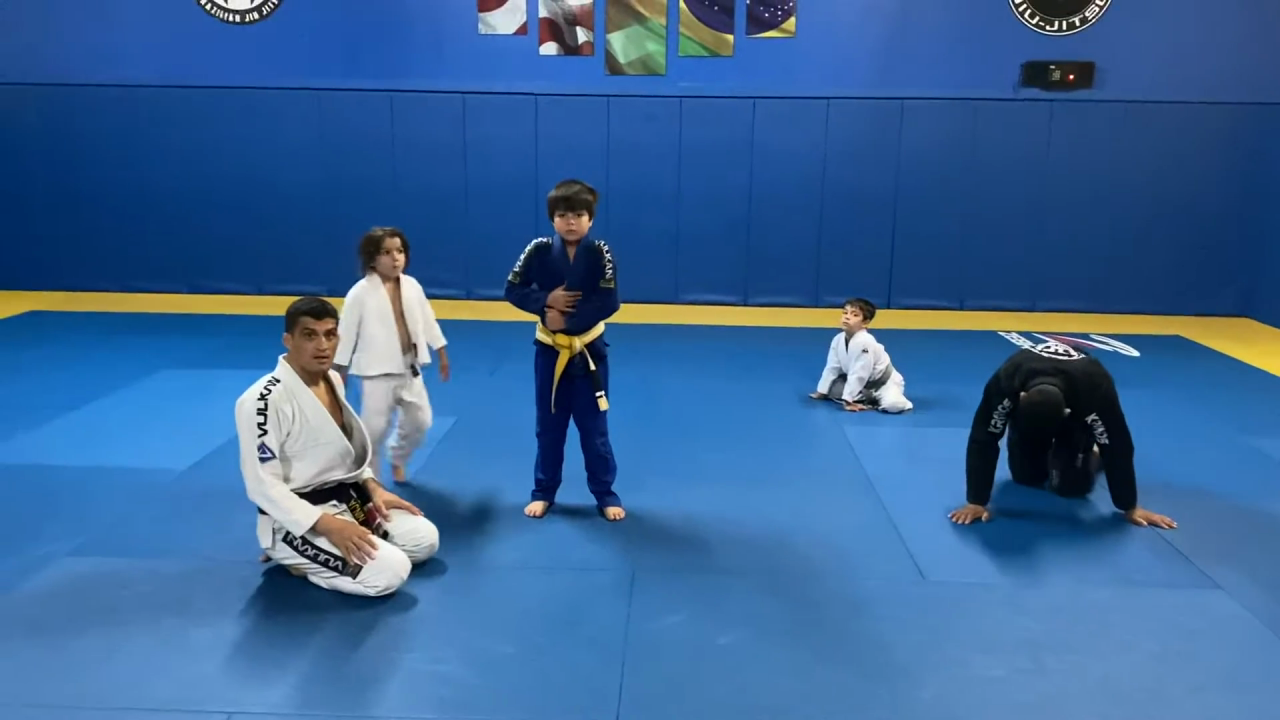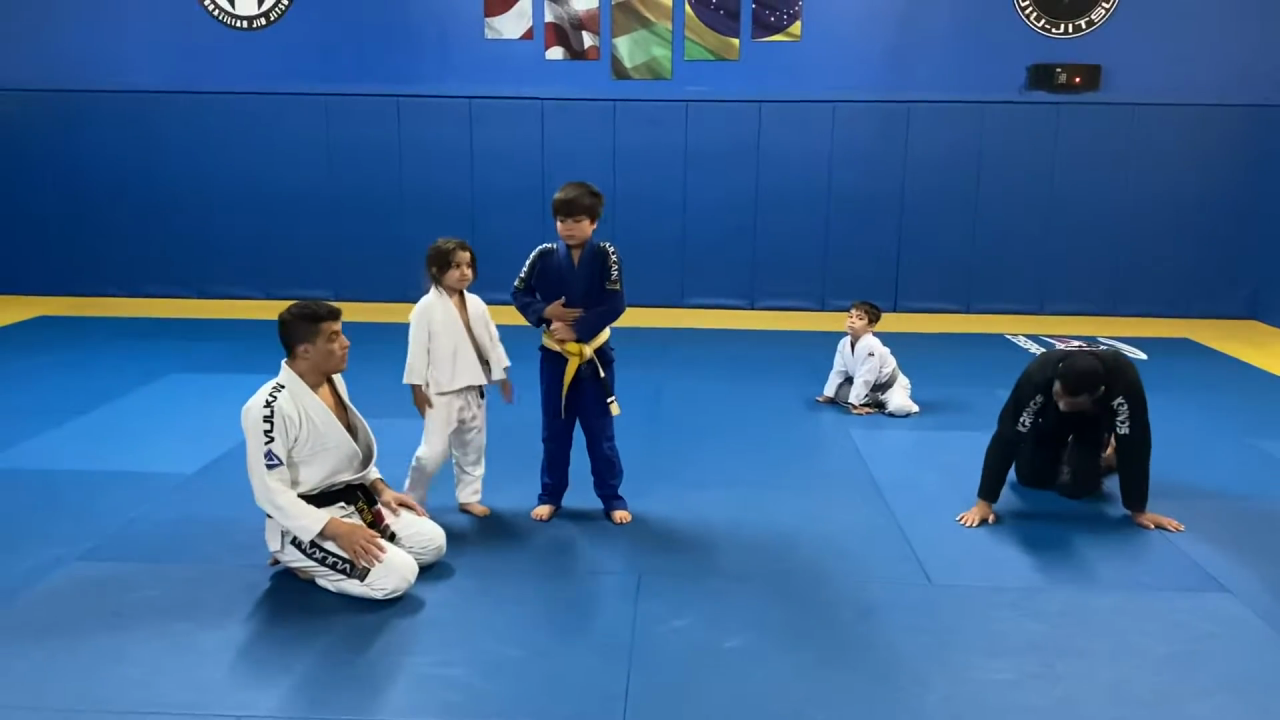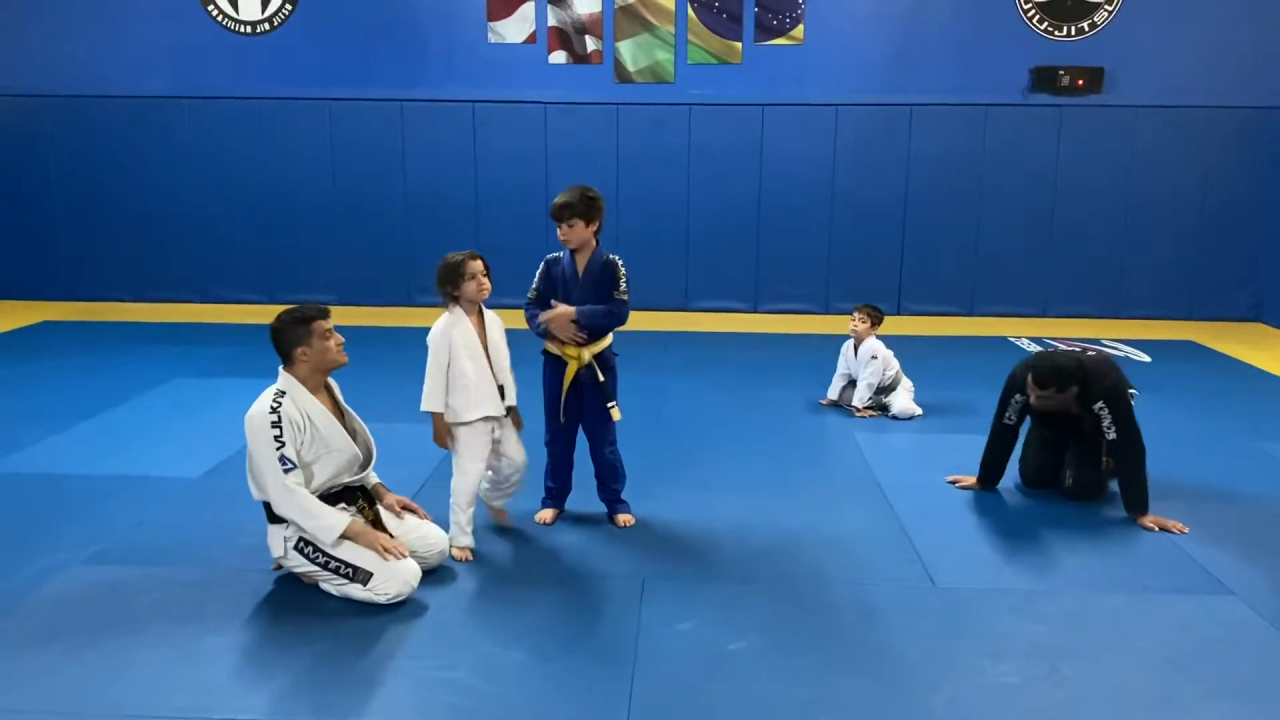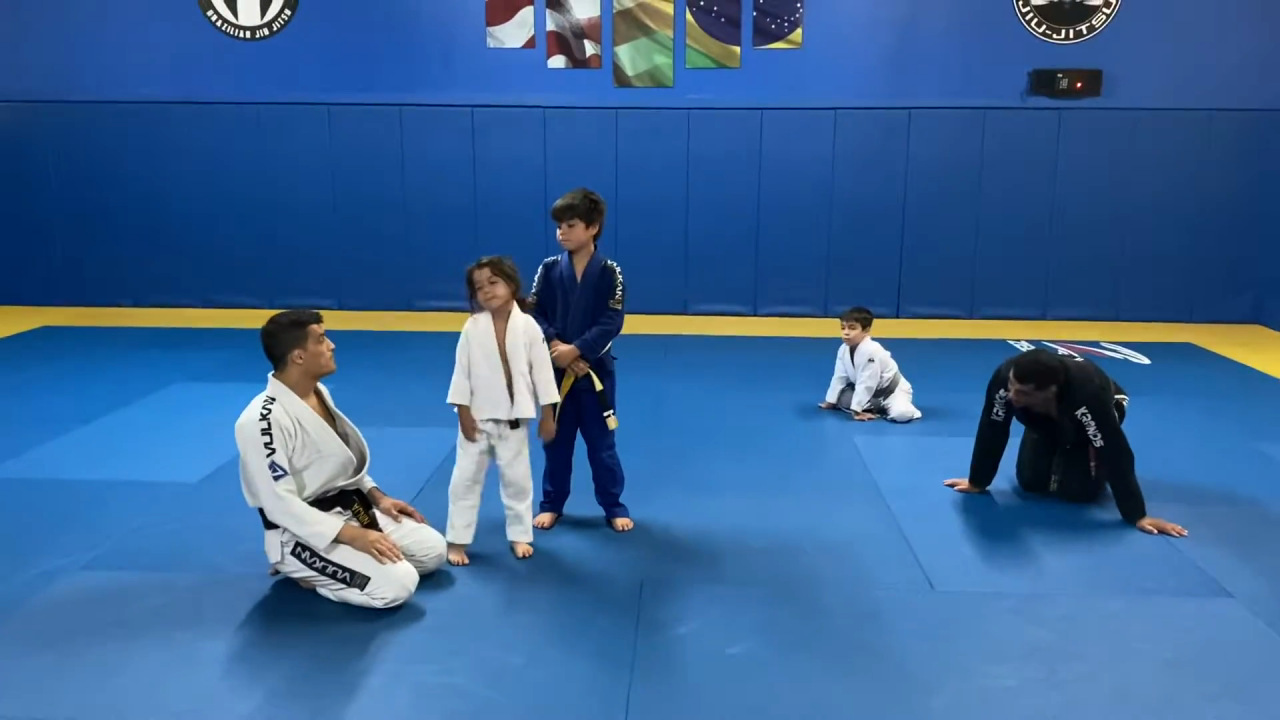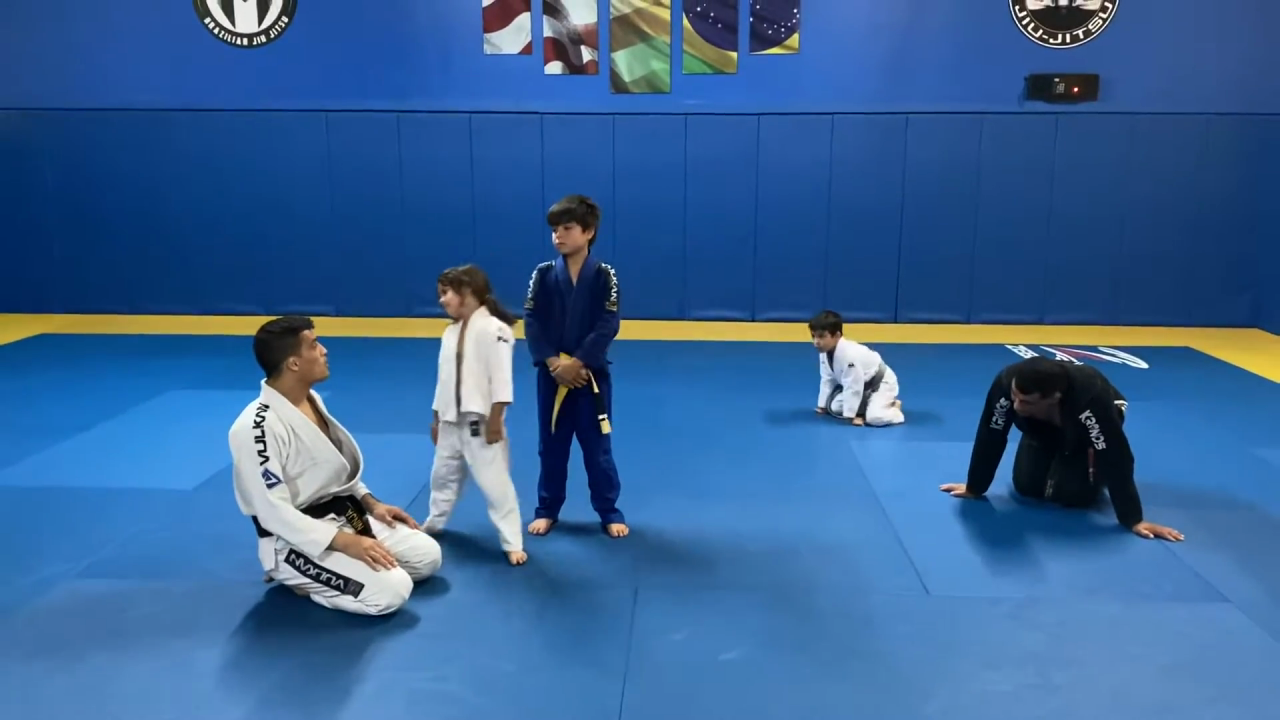
dt=0.5s
person 1, frame 1
left shoulder: (600, 253)
right shoulder: (539, 251)
left elbow: (609, 303)
right elbow: (513, 290)
left wrist: (567, 321)
right wrist: (547, 300)
left hip: (589, 350)
right hip: (550, 351)
left knee: (594, 426)
right knee: (549, 426)
left ankle: (605, 493)
right ankle: (543, 491)
person 1, frame 2
left shoulder: (605, 255)
right shoulder: (544, 256)
left elbow: (614, 304)
right elbow: (519, 293)
left wrist: (576, 329)
right wrist: (544, 313)
left hip: (595, 357)
right hip: (555, 358)
left knee: (600, 432)
right knee: (554, 431)
left ankle: (612, 498)
right ankle: (550, 496)
person 1, frame 3
left shoulder: (611, 266)
right shoulder: (551, 264)
left elbow: (618, 312)
right elbow: (533, 306)
left wrist: (574, 313)
right wrist: (550, 325)
left hip: (597, 362)
right hip: (558, 362)
left knee: (602, 437)
right knee: (557, 436)
left ankle: (615, 501)
right ankle: (553, 499)
person 1, frame 4
left shoulder: (609, 272)
right shoulder: (549, 269)
left elbow: (611, 323)
right elbow: (532, 314)
left wrist: (575, 351)
right wrist: (556, 347)
left hip: (595, 368)
right hip: (555, 368)
left knee: (601, 442)
right knee: (556, 441)
left ankle: (613, 505)
right ankle: (551, 504)
person 1, frame 5
left shoulder: (604, 276)
right shoulder: (543, 275)
left elbow: (607, 327)
right elbow: (531, 322)
left wrist: (576, 363)
right wrist: (553, 362)
left hip: (591, 374)
right hip: (552, 375)
left knee: (597, 446)
right knee: (551, 446)
left ankle: (609, 511)
right ankle: (547, 509)
person 2, frame 1
left shoulder: (332, 380)
right shoulder: (263, 401)
right elbow: (263, 486)
left wrist: (373, 488)
right wrist: (329, 526)
right hip: (296, 520)
left knee: (424, 540)
right knee: (389, 572)
left ankle: (304, 556)
right ankle: (291, 556)
person 2, frame 2
left shoulder: (333, 381)
right shoulder: (270, 407)
right elbow: (270, 492)
left wrist: (380, 488)
right wrist: (337, 530)
right hip: (306, 523)
left knee: (432, 542)
right knee: (397, 575)
left ankle: (317, 559)
right ankle: (301, 560)
person 2, frame 3
left shoulder: (326, 386)
right shoulder: (272, 413)
right elbow: (288, 498)
left wrist: (381, 493)
right wrist: (360, 533)
left hip: (352, 504)
right hip: (305, 528)
left knee: (435, 545)
right knee: (401, 580)
left ankle: (319, 564)
right ankle: (304, 566)
person 2, frame 4
left shoulder: (318, 392)
right shoulder: (263, 420)
right elbow: (280, 504)
left wrist: (377, 496)
right wrist: (352, 536)
right hip: (302, 533)
left knee: (433, 550)
right knee: (397, 585)
left ankle: (326, 567)
right ankle: (302, 570)
person 2, frame 5
left shoulder: (310, 399)
right shoulder: (256, 428)
right elbow: (274, 513)
left wrist: (371, 502)
right wrist: (346, 543)
right hip: (295, 540)
left knee: (427, 556)
right knee: (391, 591)
left ankle: (318, 575)
right ankle: (296, 577)
person 3, frame 1
left shoulder: (412, 286)
right shoulder: (361, 292)
left elbow: (428, 320)
right elbow: (346, 330)
left wrist: (441, 353)
right wrist: (339, 368)
left hip: (409, 368)
right hip: (378, 371)
left knee: (421, 421)
right knee: (375, 427)
left ankle: (397, 459)
person 3, frame 2
left shoulder: (476, 304)
right shoulder: (427, 307)
left elbow: (492, 340)
right elbow: (418, 351)
left wrist: (503, 376)
right wrist: (417, 390)
left hip: (474, 389)
right hip: (443, 391)
left knee: (472, 447)
right knee: (434, 449)
left ankle: (469, 497)
right ankle: (413, 496)
person 3, frame 3
left shoulder: (492, 320)
right shoulder: (444, 328)
right elbow: (436, 375)
left wrist: (512, 407)
right wrist: (438, 421)
left hip: (497, 412)
right hip: (465, 417)
left knee: (516, 462)
right knee: (468, 478)
left ankle: (494, 501)
right ankle: (460, 539)
person 3, frame 4
left shoulder: (528, 326)
right shoulder: (473, 326)
left elbow: (542, 371)
right elbow: (462, 372)
left wrist: (547, 416)
right wrist: (463, 412)
left hip: (513, 419)
right hip: (478, 417)
left knee: (517, 478)
right knee: (465, 478)
left ankle: (520, 535)
right ankle: (456, 542)
person 3, frame 5
left shoulder: (494, 328)
right shoulder: (450, 332)
left elbow: (502, 377)
left wrist: (495, 418)
right wrist: (437, 418)
left hip: (481, 421)
right hip: (453, 420)
left knee: (495, 483)
right knee: (443, 474)
left ankle: (513, 543)
right ankle: (434, 523)
person 4, frame 1
left shoulder: (1096, 392)
right shoulder: (1005, 382)
left elbow: (1117, 448)
right elbow: (983, 440)
left wrist: (1130, 508)
right wrist: (976, 502)
left knee: (1069, 486)
right knee: (1026, 477)
left ankle: (1092, 454)
person 4, frame 2
left shoulder: (1124, 382)
right shoulder: (1039, 375)
left elbow: (1134, 445)
right elbow: (1007, 436)
left wrist: (1138, 510)
right wrist: (985, 501)
left hip: (1095, 421)
right hip: (1049, 419)
left knee: (1074, 485)
right knee: (1029, 477)
left ankle: (1106, 455)
right ankle: (1062, 449)
person 4, frame 3
left shoulder: (1107, 386)
right shoulder: (1022, 376)
left elbow: (1128, 448)
right elbow: (1003, 431)
left wrist: (1140, 513)
right wrist: (984, 481)
left hip: (1095, 425)
right hip: (1053, 422)
left knee: (1078, 487)
right knee: (1034, 478)
left ankle: (1108, 461)
right ankle: (1067, 454)
person 4, frame 4
left shoulder: (1089, 393)
right shoulder: (1005, 376)
left elbow: (1116, 453)
right elbow: (991, 432)
left wrist: (1137, 516)
right wrist: (977, 482)
left hip: (1091, 420)
right hip: (1045, 424)
left knee: (1075, 490)
right knee: (1030, 482)
left ankle: (1094, 467)
right ankle: (1060, 454)
person 4, frame 5
left shoulder: (1092, 398)
right shoulder: (1007, 383)
left elbow: (1116, 458)
right elbow: (990, 438)
left wrist: (1133, 519)
right wrist: (974, 487)
left hip: (1086, 436)
right hip: (1043, 431)
left knee: (1074, 494)
right knee: (1027, 487)
left ankle: (1095, 475)
right ankle: (1056, 462)
